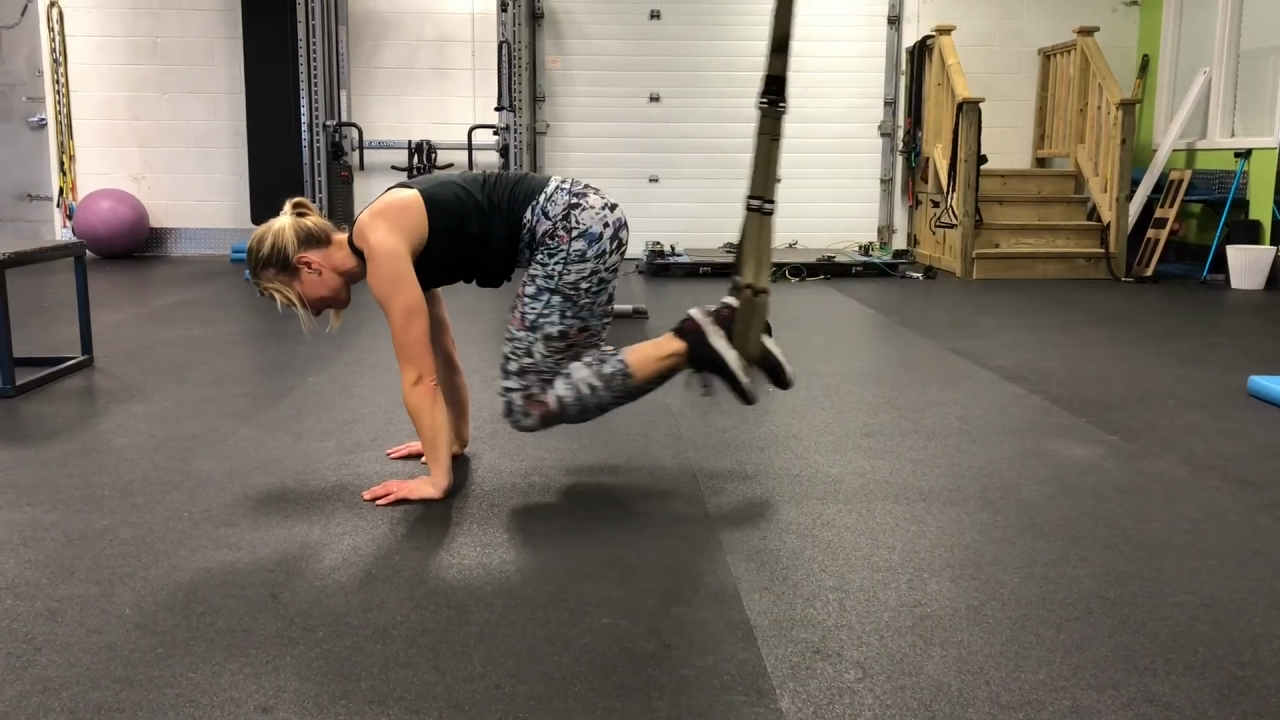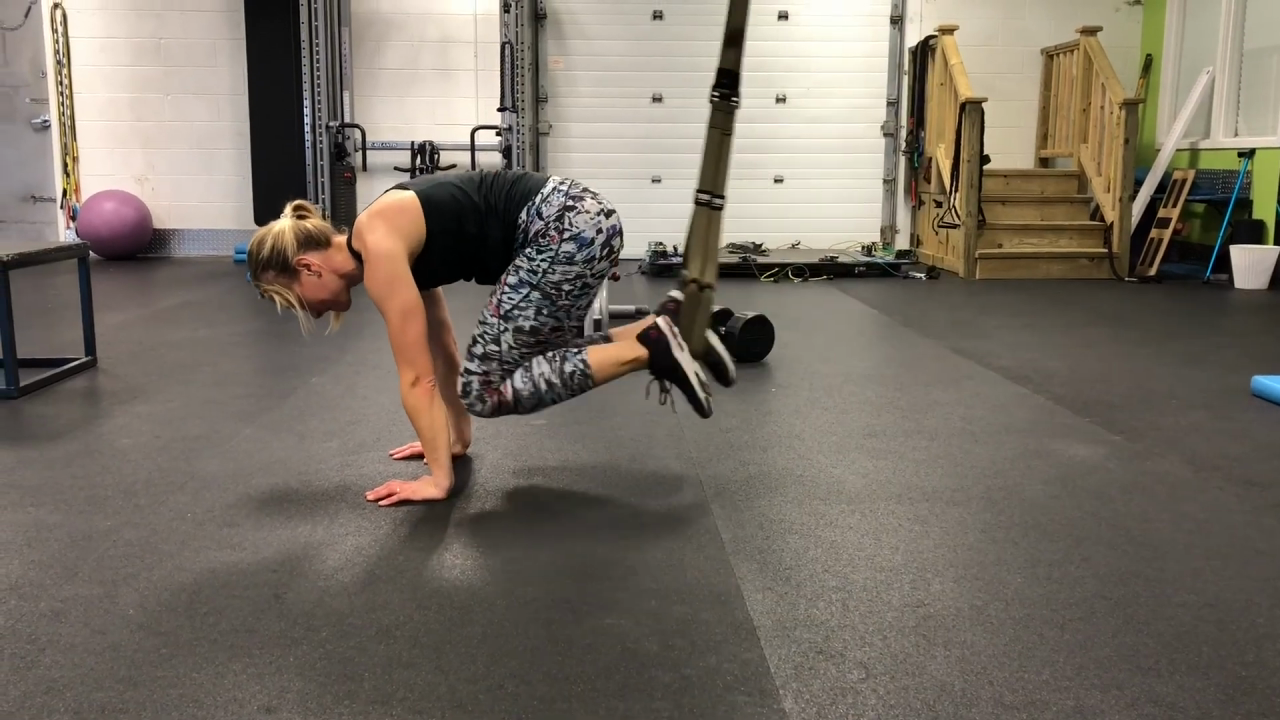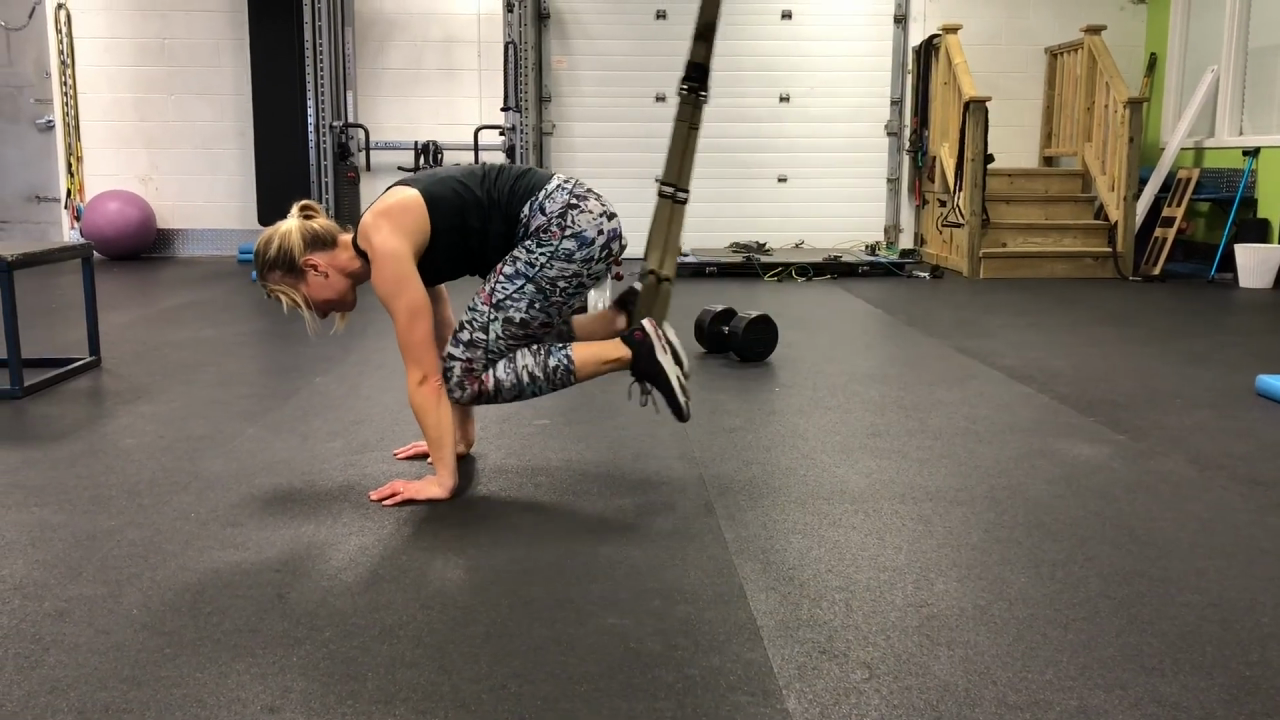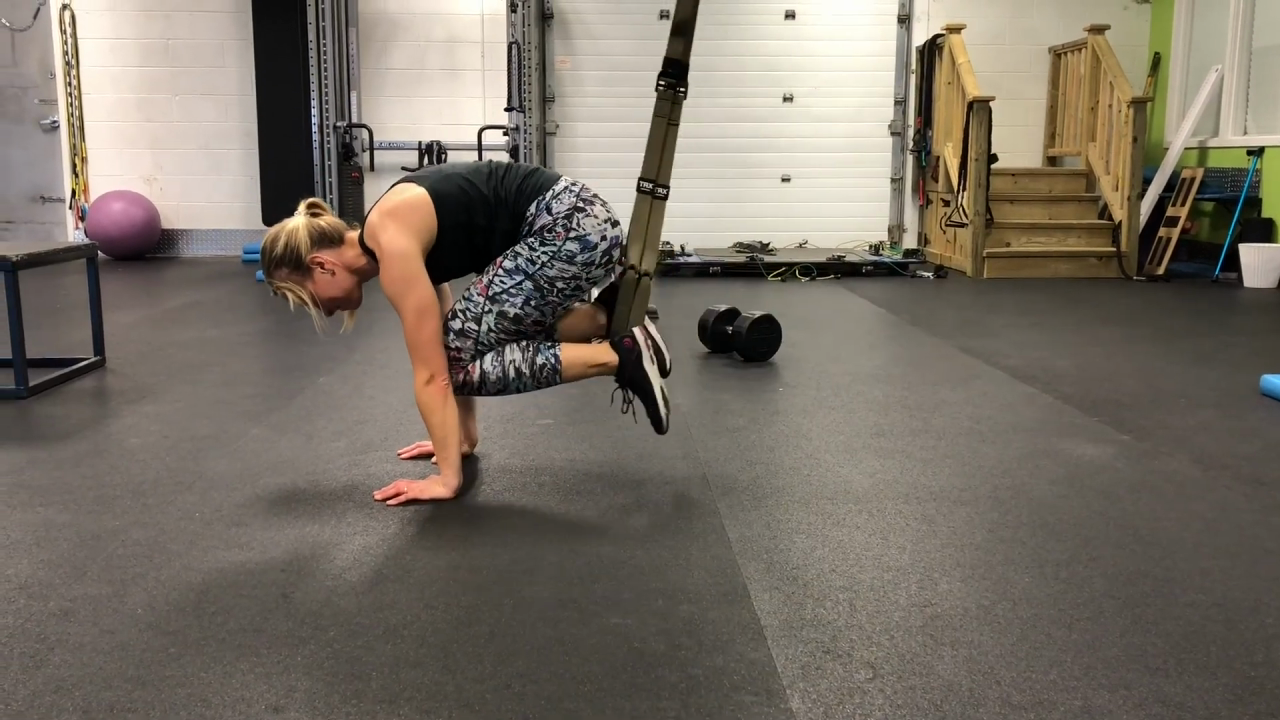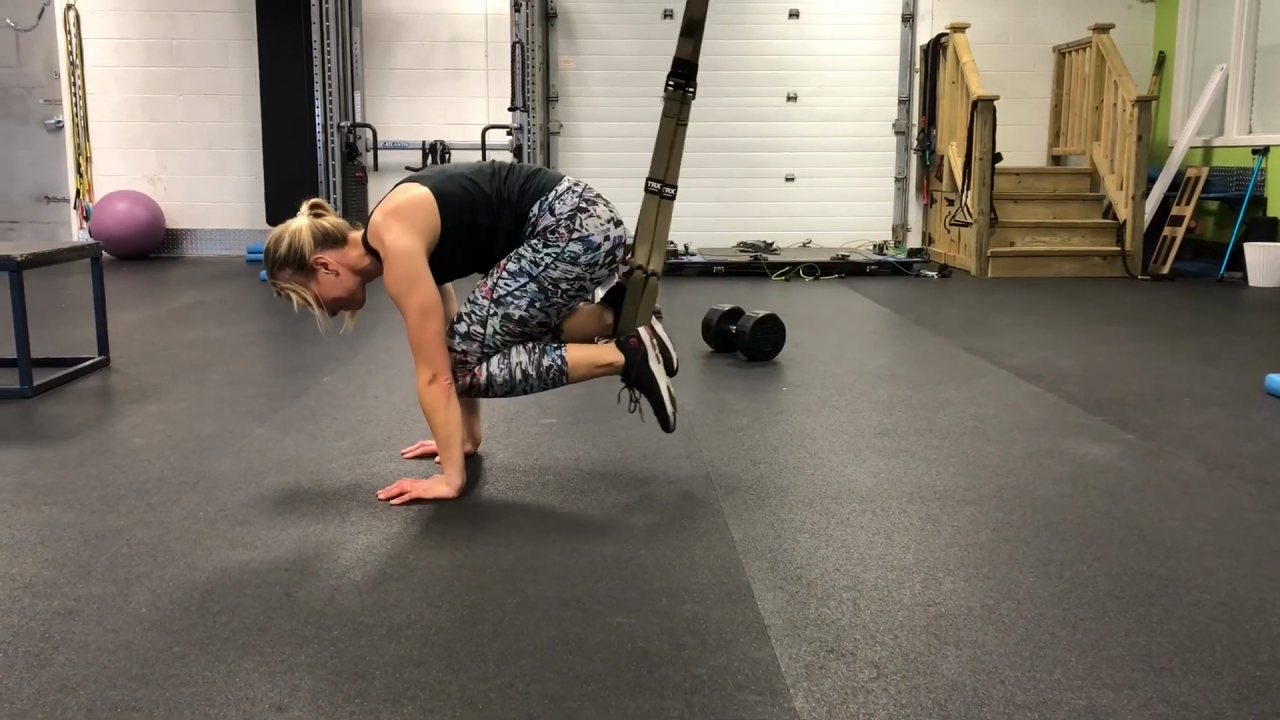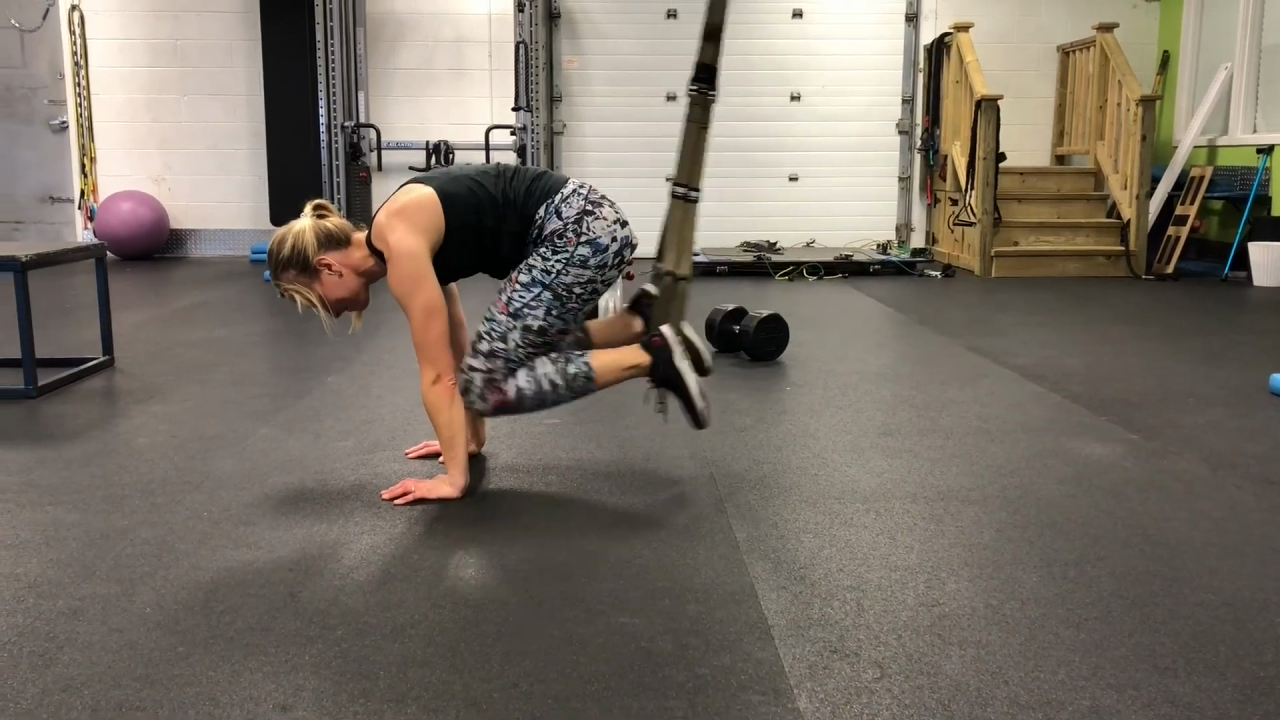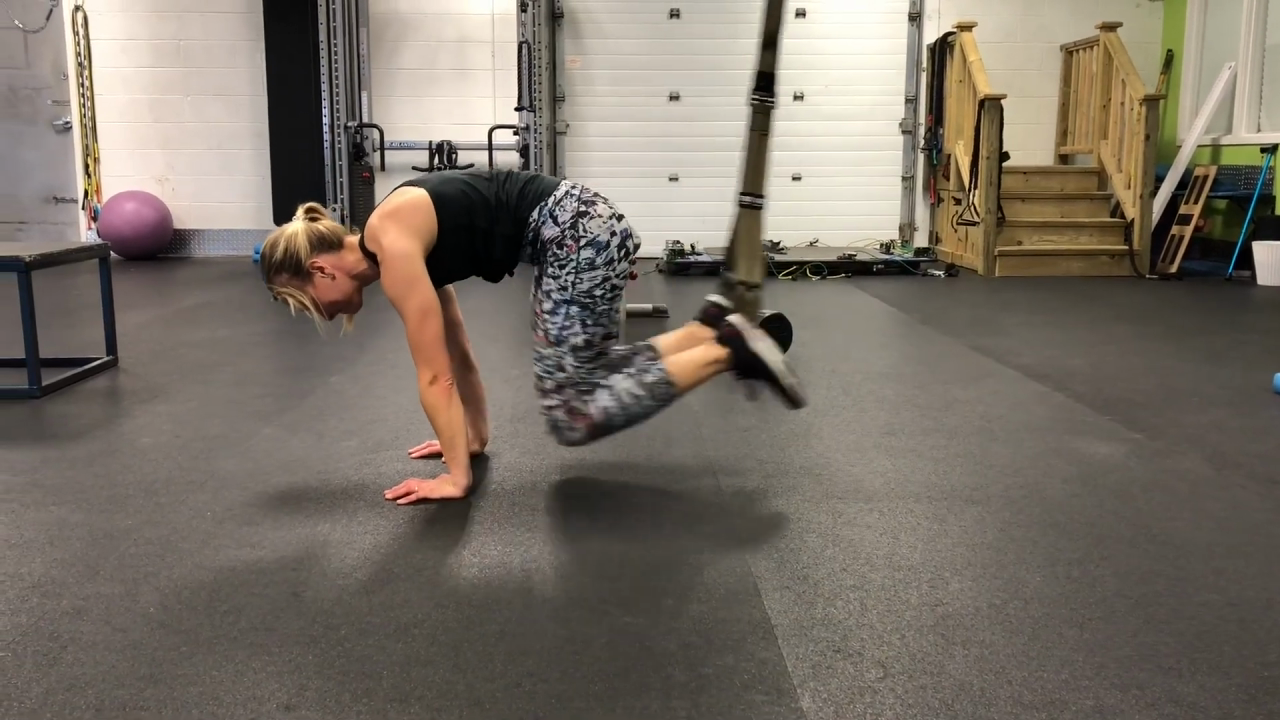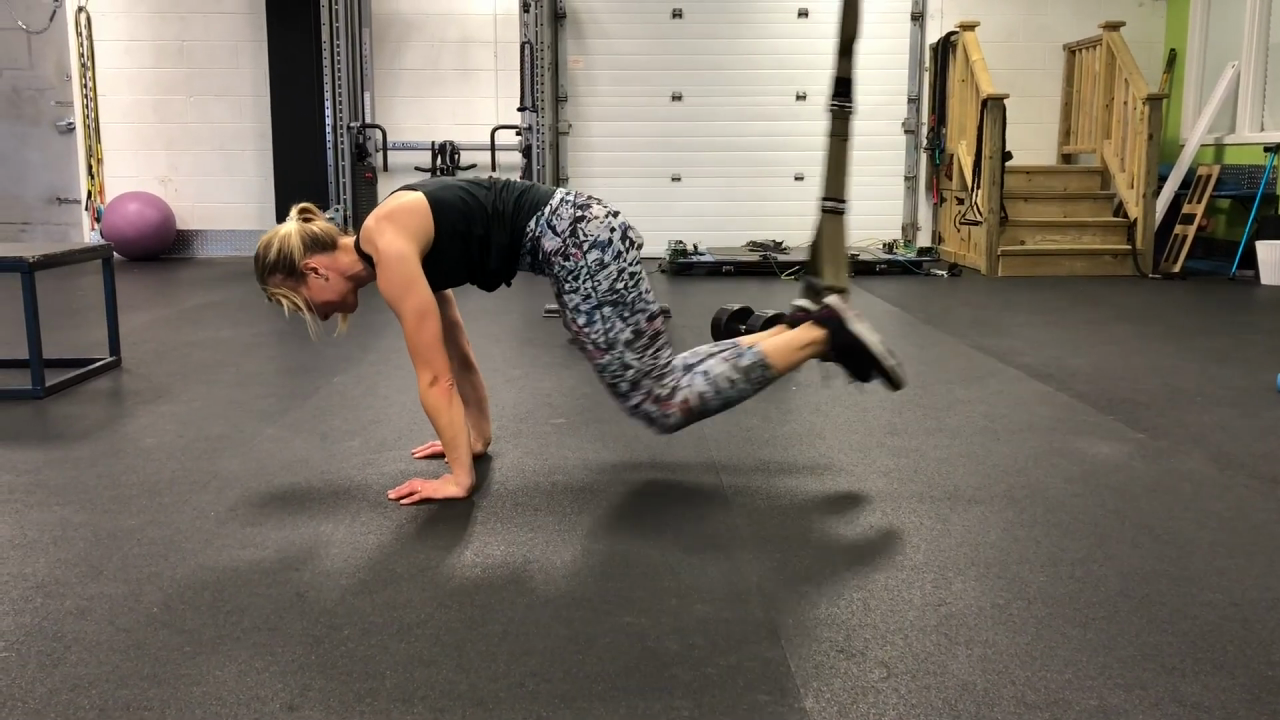
dt=0.2s
person 1, frame 1
left shoulder: (380, 247)
right shoulder: (397, 244)
left elbow: (419, 375)
right elbow: (440, 354)
left wrist: (437, 477)
right wrist: (455, 437)
left hip: (570, 227)
right hip: (576, 221)
left knee: (528, 404)
right knee: (561, 385)
left ankle: (686, 344)
right ankle: (703, 332)
person 1, frame 2
left shoulder: (378, 249)
right shoulder: (396, 242)
left elbow: (417, 376)
right elbow: (440, 351)
left wrist: (439, 478)
right wrist: (456, 437)
left hip: (566, 226)
right hip: (573, 221)
left knee: (484, 389)
right knee: (518, 375)
left ankle: (645, 350)
right ankle: (659, 328)
person 1, frame 3
left shoulder: (385, 247)
right shoulder: (396, 236)
left elbow: (426, 375)
right elbow: (443, 348)
left wrist: (444, 478)
right wrist: (461, 437)
left hip: (567, 225)
right hip: (574, 219)
left knee: (467, 375)
right knee: (501, 358)
left ankle: (629, 351)
right ankle: (625, 323)
person 1, frame 4
left shoulder: (392, 244)
right shoulder: (397, 233)
left elbow: (432, 372)
right elbow: (447, 341)
left wrist: (448, 478)
right wrist: (464, 436)
left hip: (571, 228)
right hip: (579, 222)
left knee: (456, 361)
right knee: (484, 345)
left ankle: (616, 356)
right ankle: (606, 317)
person 1, frame 5
left shoulder: (395, 244)
right shoulder: (399, 233)
left elbow: (435, 372)
right elbow: (451, 343)
left wrist: (450, 476)
right wrist: (467, 436)
left hip: (574, 227)
right hip: (581, 224)
left knee: (459, 362)
right knee: (479, 350)
left ankle: (622, 356)
right ankle: (612, 317)
person 1, frame 6
left shoulder: (399, 245)
right shoulder: (403, 237)
left elbow: (438, 373)
right elbow: (456, 350)
left wrist: (454, 477)
right wrist: (470, 437)
left hip: (581, 228)
right hip: (588, 225)
left knee: (486, 386)
right knee: (519, 358)
left ankle: (648, 357)
right ankle: (640, 323)
person 1, frame 7
left shoulder: (390, 245)
right shoulder: (407, 245)
left elbow: (435, 375)
right elbow: (455, 352)
left wrist: (456, 477)
right wrist: (473, 437)
left hip: (577, 229)
right hip: (582, 229)
left knee: (575, 415)
right knee: (581, 384)
left ankle: (724, 352)
right ankle: (711, 330)
person 1, frame 8
left shoulder: (386, 248)
right shoulder: (408, 247)
left elbow: (435, 376)
right elbow: (457, 356)
left wrist: (459, 476)
right wrist: (475, 436)
left hip: (576, 238)
right hip: (582, 235)
left knee: (661, 399)
right knee: (649, 380)
left ankle: (819, 333)
right ankle: (795, 331)
